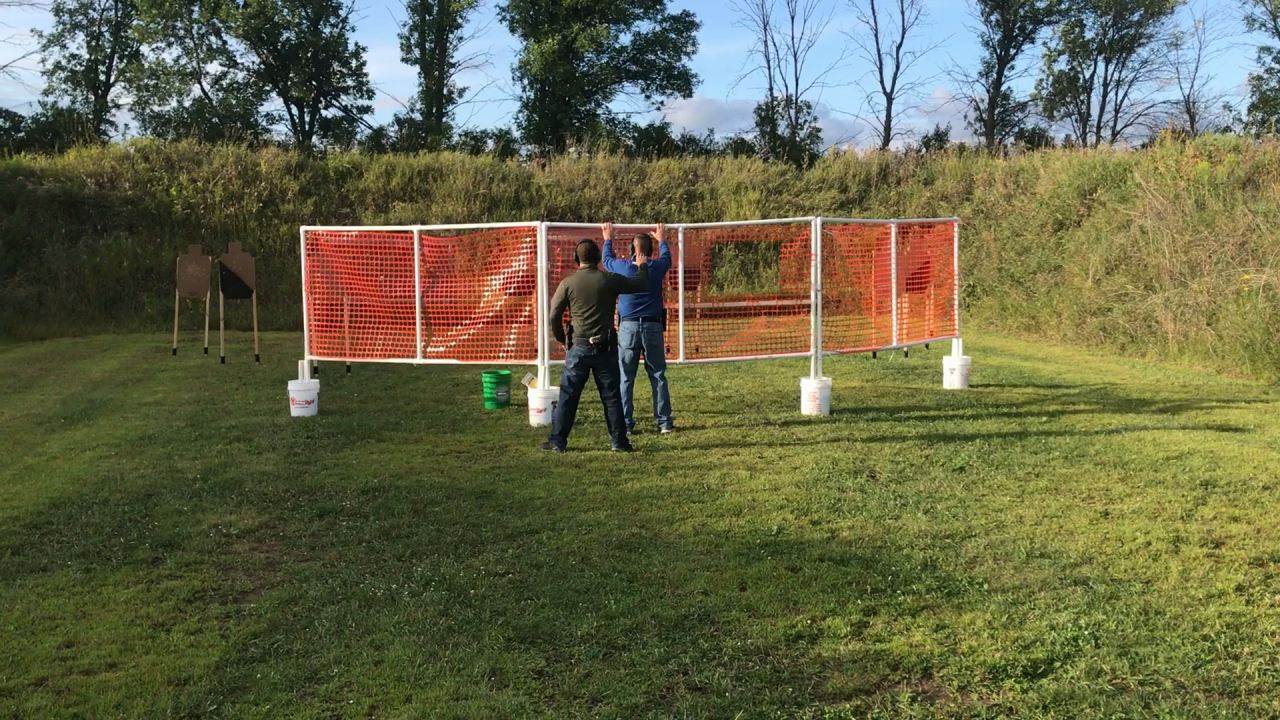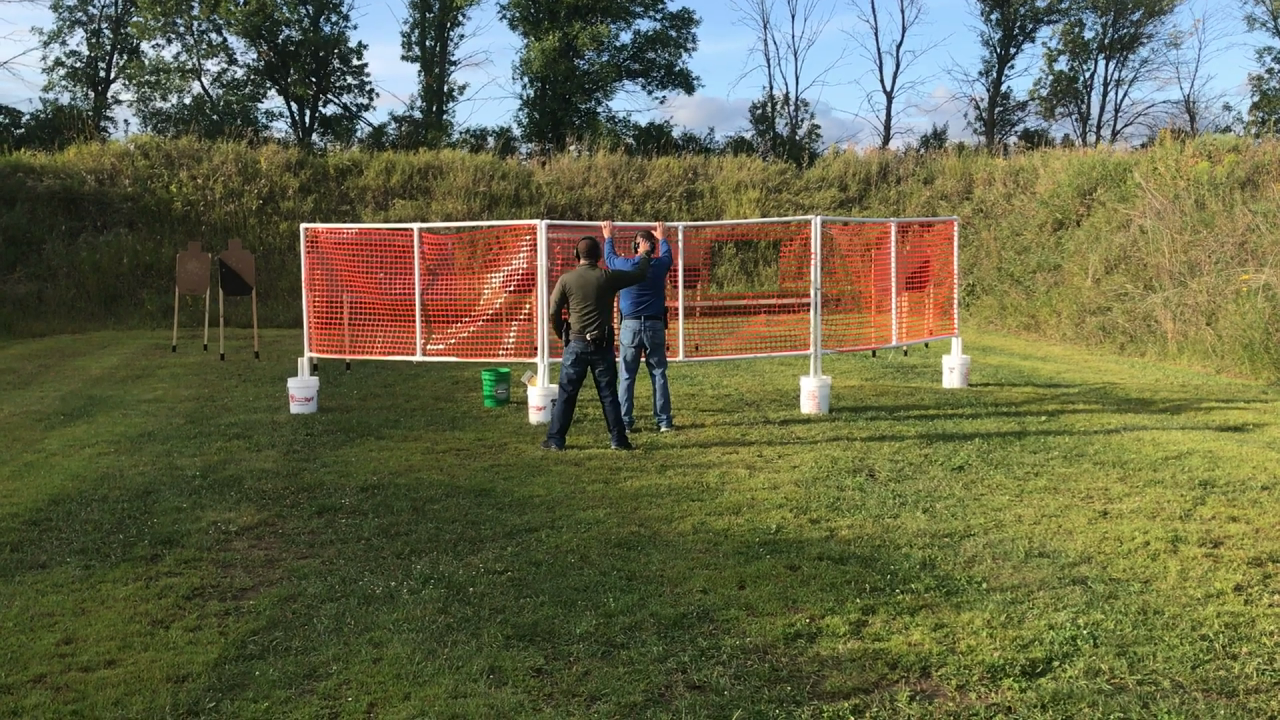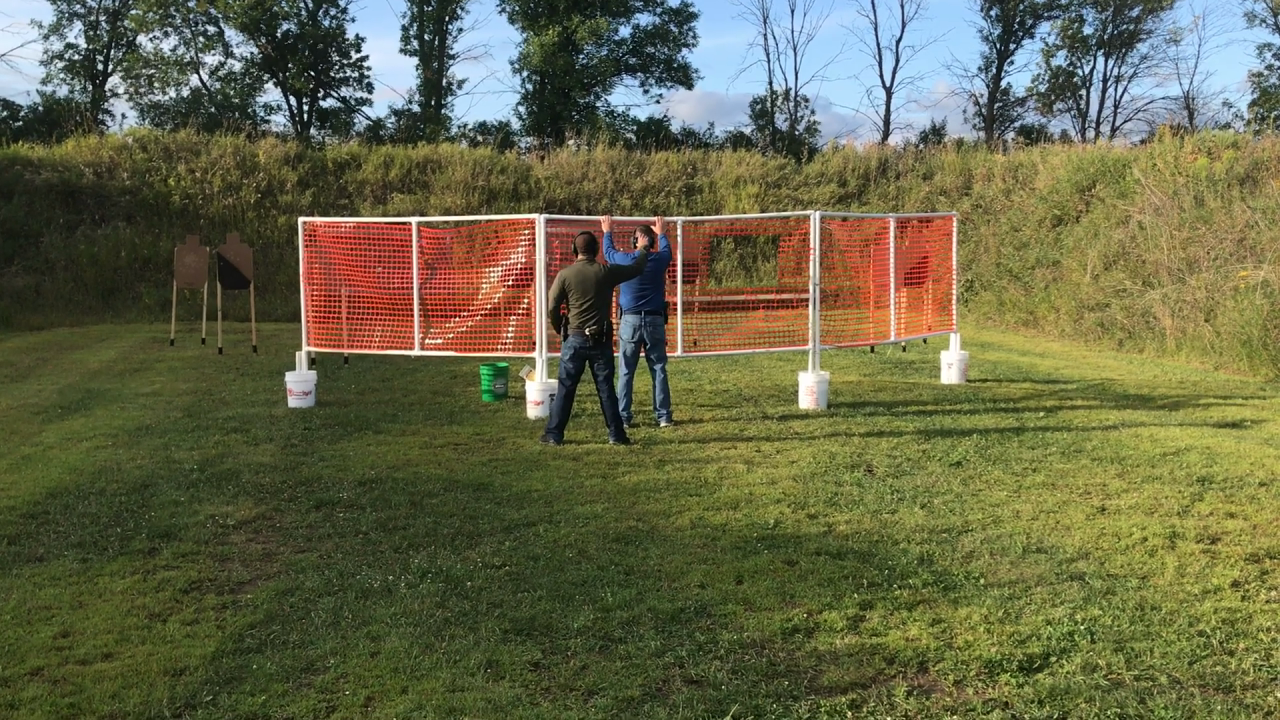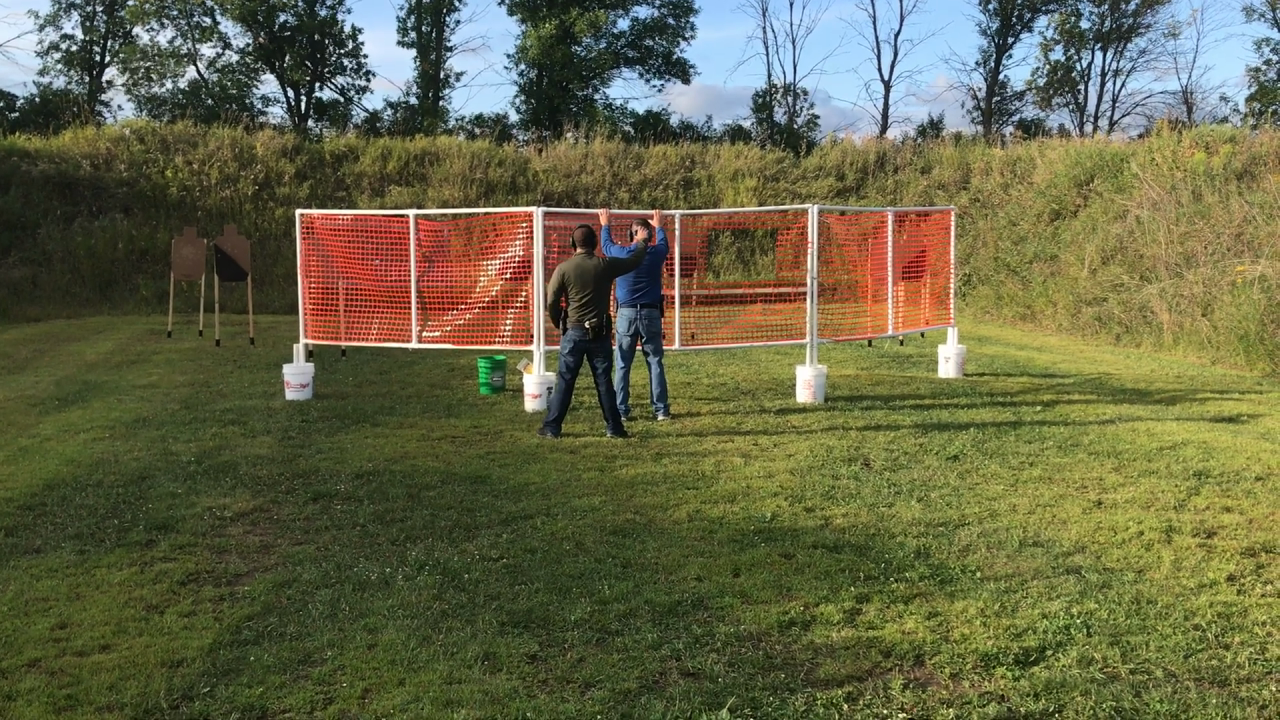
dt=0.5s
person 1, frame 1
left shoulder: (568, 283)
right shoulder: (610, 280)
left elbow: (554, 316)
right elbow: (640, 285)
left wrist: (563, 339)
right wrist: (642, 266)
left hip: (579, 347)
right hip: (605, 347)
left knee: (568, 397)
right knee: (611, 396)
left ankle: (557, 441)
right ankle: (619, 441)
person 1, frame 2
left shoulder: (566, 279)
right shoulder: (608, 277)
left elbow: (554, 312)
right elbow: (640, 274)
left wrist: (562, 335)
right wrist: (645, 254)
left hip: (576, 344)
right hip: (602, 345)
left knee: (566, 394)
right knee: (608, 394)
left ankle: (555, 440)
right ankle: (618, 439)
person 1, frame 3
left shoulder: (565, 274)
right shoulder: (606, 272)
left elbow: (552, 307)
right elbow: (637, 268)
left wrist: (560, 330)
right wrist: (644, 249)
left hip: (574, 339)
right hip: (601, 339)
left knee: (565, 389)
right knee: (606, 389)
left ankle: (554, 434)
right ankle: (616, 434)
person 1, frame 4
left shoulder: (563, 268)
right shoulder: (606, 265)
left elbow: (551, 301)
right elbow: (634, 261)
left wrist: (559, 323)
right wrist: (642, 243)
left hip: (573, 332)
right hip: (600, 333)
left knee: (564, 382)
right knee: (604, 382)
left ankle: (551, 427)
right ankle: (614, 427)
person 2, frame 1
left shoulder: (622, 267)
right shoulder: (657, 267)
left elbow: (606, 259)
right elbow: (666, 257)
left wrist: (607, 240)
right wrist: (661, 240)
left hip: (628, 326)
right hip: (653, 326)
left knee: (626, 378)
right knee: (658, 376)
left ankle: (625, 424)
right ankle: (664, 422)
person 2, frame 2
left shoulder: (624, 265)
right shoulder: (660, 265)
left elbow: (609, 256)
right elbow: (667, 254)
left wrist: (608, 238)
right wrist: (662, 238)
left hip: (630, 325)
right hip: (655, 324)
left knee: (627, 376)
right knee: (659, 374)
left ankle: (625, 421)
right ankle: (664, 421)
person 2, frame 3
left shoulder: (624, 259)
right shoulder: (660, 259)
left elbow: (608, 251)
right elbow: (666, 249)
left wrist: (607, 232)
right wrist: (661, 233)
left hip: (631, 320)
right hip: (655, 319)
left knee: (626, 372)
right knee: (659, 369)
left ankle: (623, 416)
right ankle: (663, 416)
person 2, frame 4
left shoulder: (621, 253)
right shoulder: (656, 253)
left elbow: (606, 244)
right elbow: (664, 243)
left wrist: (605, 225)
right wrist: (658, 226)
left hip: (627, 314)
right hip: (651, 313)
left knee: (622, 365)
right knee: (655, 363)
left ankle: (621, 410)
right ankle: (661, 409)
